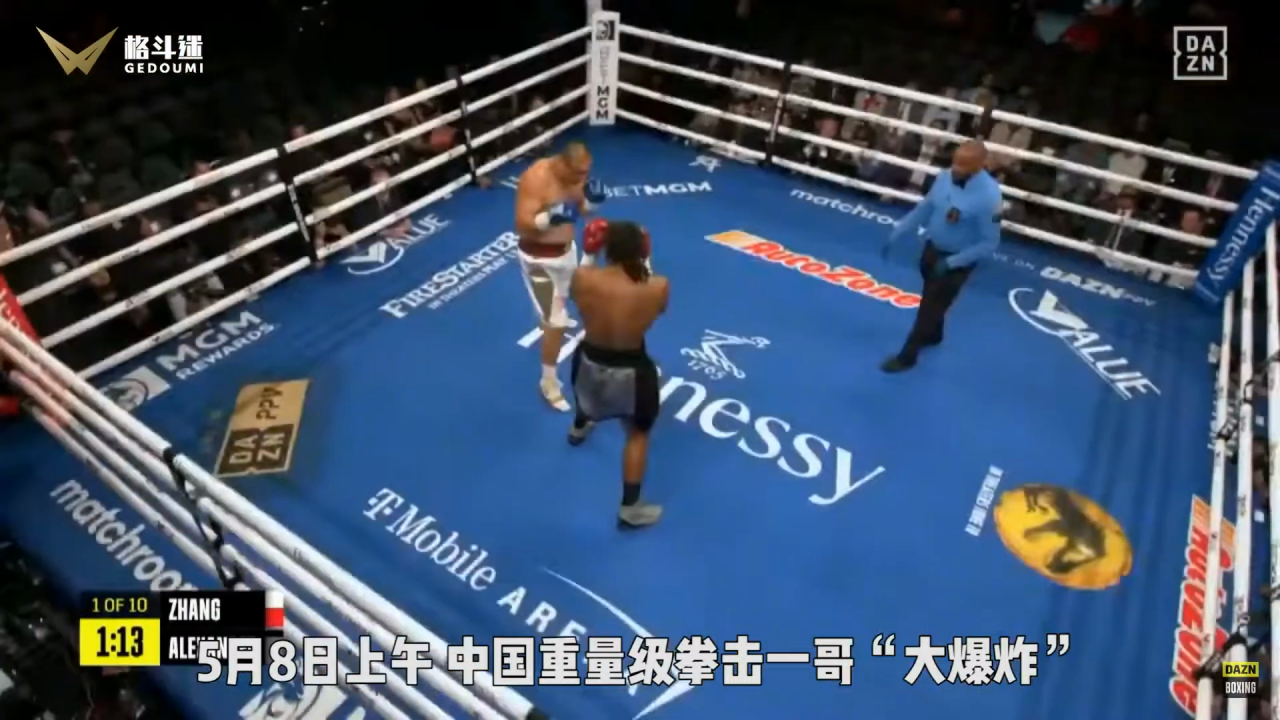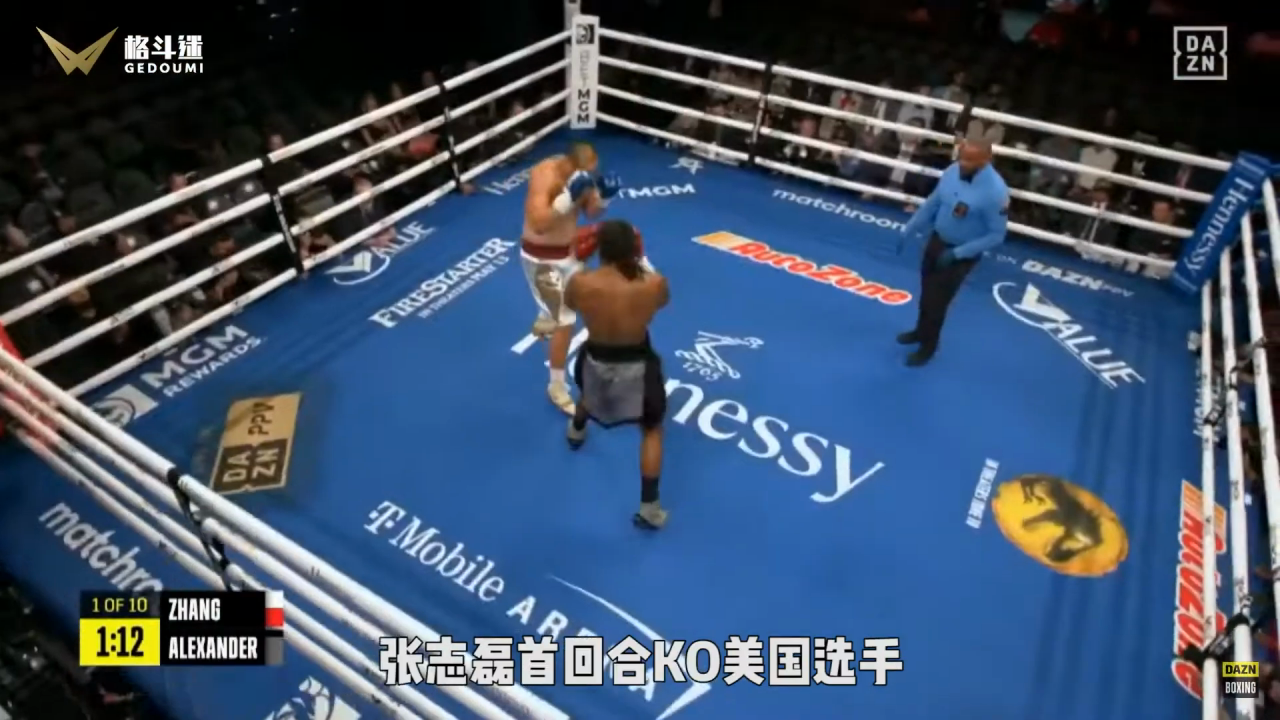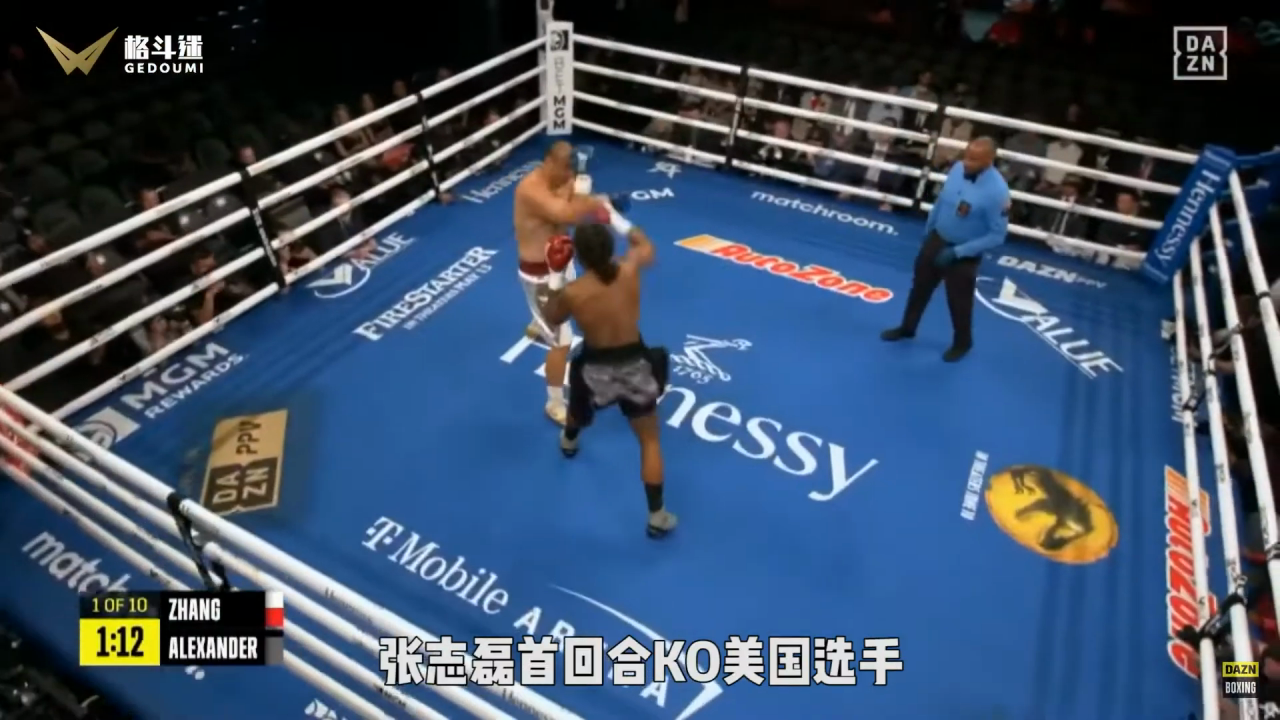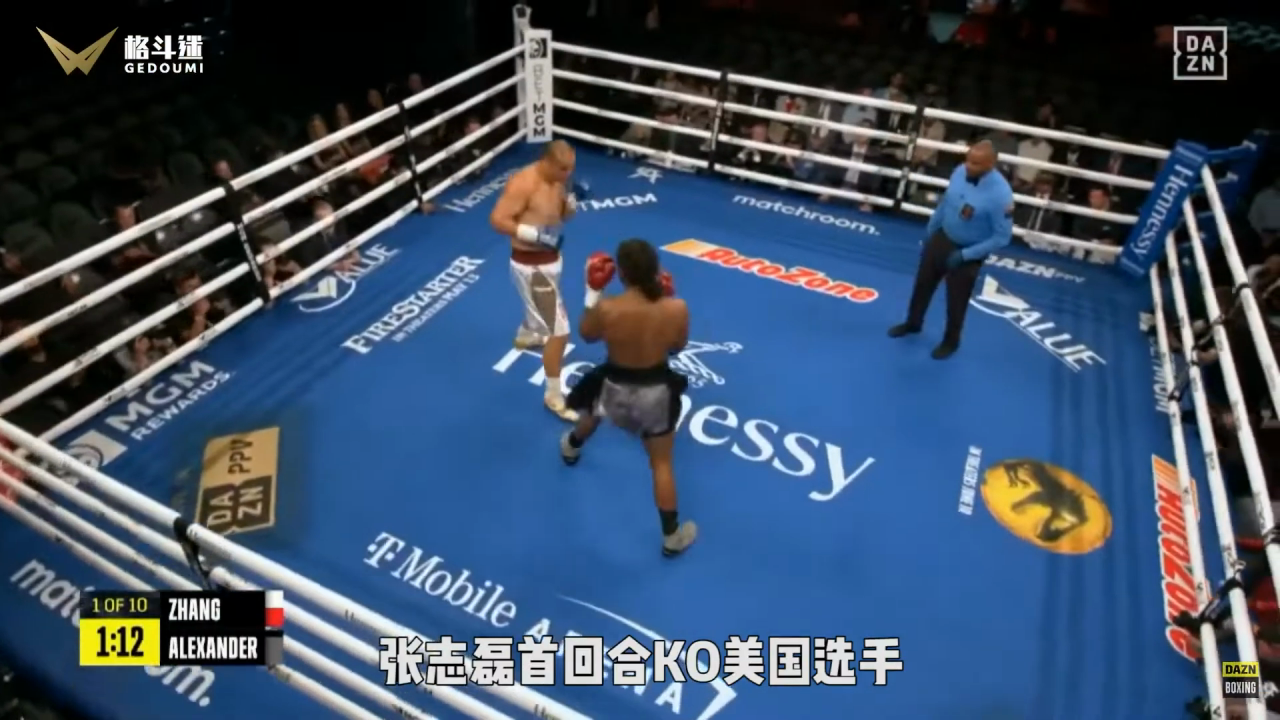
dt=0.3s
person 1, frame 1
left shoulder: (583, 278)
right shoulder: (657, 288)
right wrist: (644, 262)
left hip: (590, 361)
right hip: (629, 371)
left knee: (589, 397)
right knee: (637, 436)
left ankle: (578, 429)
right ankle: (629, 509)
person 1, frame 2
left shoulder: (581, 282)
right shoulder: (652, 283)
left elbow: (570, 303)
right wrist: (642, 260)
left hip: (597, 362)
right hip: (636, 367)
left knee: (591, 391)
right knee: (652, 433)
left ankle: (576, 432)
right ankle: (649, 508)
person 1, frame 3
left shoulder: (572, 293)
right shoulder: (630, 270)
left elbow: (552, 318)
right elbow: (646, 245)
left wrist: (556, 271)
right wrist: (614, 217)
left hip: (595, 369)
right hip: (634, 367)
left knee: (579, 408)
right knee: (649, 441)
left ankle: (569, 441)
right ankle: (658, 517)
person 1, frame 4
left shoulder: (607, 309)
right shoulder: (677, 309)
left elbow: (587, 334)
left wrist: (592, 290)
left hip: (616, 385)
right hip: (656, 390)
left knee: (593, 411)
right knee: (661, 464)
left ankle: (571, 447)
right ankle: (672, 537)
person 2, frame 1
left shoulder: (576, 174)
right shoulder: (536, 178)
left elbow: (580, 210)
right elbow: (523, 223)
left wrist: (590, 199)
right wrist: (550, 217)
left hip: (566, 248)
right hip: (539, 257)
left knee: (565, 291)
right knee: (558, 324)
left ankle: (547, 318)
right ankle: (549, 383)
person 2, frame 2
left shoulder: (580, 174)
right shoulder: (544, 176)
left elbow: (592, 210)
right elbow: (539, 223)
left wrist: (603, 193)
right wrist: (570, 194)
left hip: (567, 249)
right hip: (542, 258)
left knee: (563, 296)
right knee: (565, 322)
left ankle: (543, 323)
right ankle: (558, 389)
person 2, frame 3
left shoulder: (564, 180)
right shoulder: (531, 189)
left elbow: (586, 208)
right elbow: (568, 215)
left wrist: (604, 205)
right wrist: (582, 178)
right hip: (540, 275)
right knee: (562, 342)
left ankle: (538, 325)
right ankle: (556, 405)
person 2, frame 4
left shoulder: (556, 178)
right shoulder: (524, 183)
left elbow: (564, 213)
right elbow: (498, 219)
left wrist: (573, 198)
right wrist: (537, 234)
left hip: (550, 257)
right hip: (531, 264)
left knee: (536, 305)
right knee: (559, 331)
left ankle: (526, 335)
right ankle: (554, 396)
person 3, frame 1
left shoulder: (988, 197)
right shoulder: (946, 177)
left elbow: (989, 243)
right elbow: (924, 208)
left wrist: (951, 263)
right wrist: (895, 235)
left hip: (957, 261)
right hip: (933, 249)
left knee: (930, 306)
right knee: (930, 298)
left ankle: (907, 356)
right ankle: (932, 335)
person 3, frame 2
left shoulder: (995, 191)
right shoulder: (953, 171)
left elbow: (996, 235)
right elbow: (932, 203)
left wrist: (957, 253)
right wrist: (908, 230)
left hip: (963, 254)
right hip: (937, 241)
left knee: (936, 297)
right knee: (928, 290)
left ankle: (927, 346)
right ankle: (923, 331)
person 3, frame 3
left shoulder: (997, 191)
right shoulder: (957, 169)
left elbow: (997, 236)
left wrist: (957, 252)
right wrist: (928, 231)
left hip: (965, 254)
right hip: (937, 240)
left knee: (959, 302)
right knee: (920, 286)
left ankle: (962, 343)
right ankle: (907, 327)
person 3, frame 4
left shoulder: (1000, 194)
right shoulder: (960, 173)
left elbow: (1002, 237)
left wrist: (964, 255)
right wrist: (931, 230)
left hip: (970, 252)
right hip: (942, 238)
left knee: (956, 299)
right knee: (923, 281)
left ankle: (950, 342)
right ankle: (913, 323)
